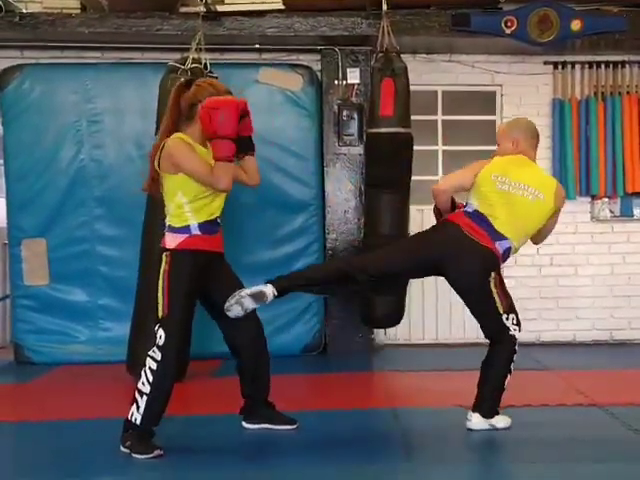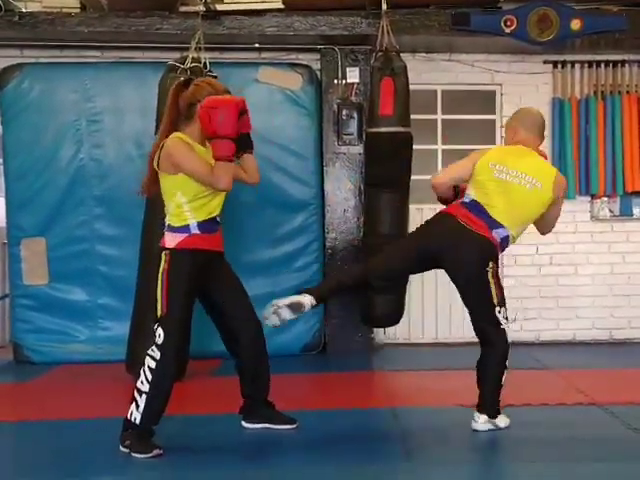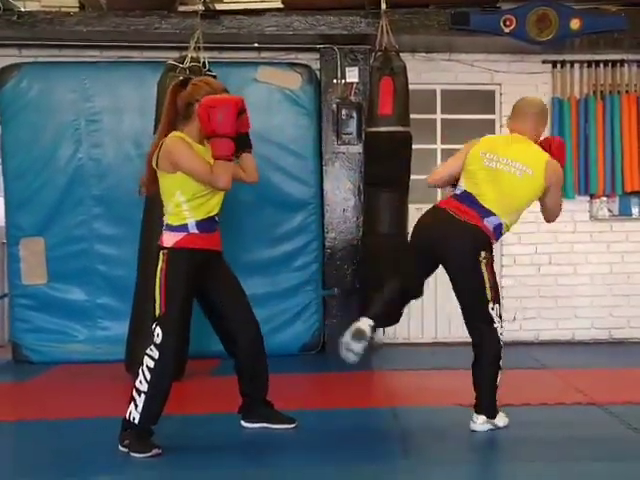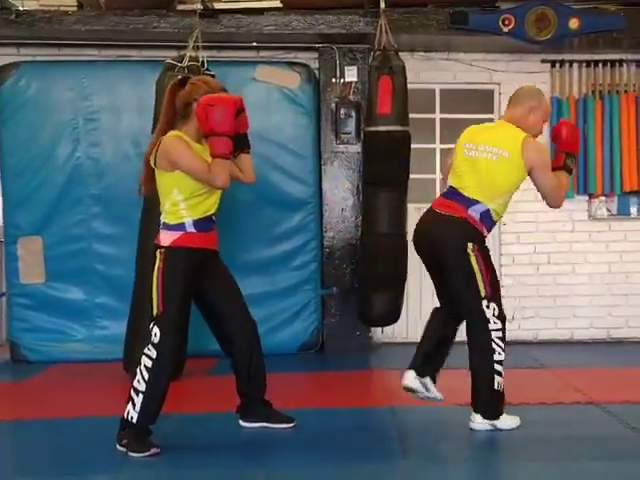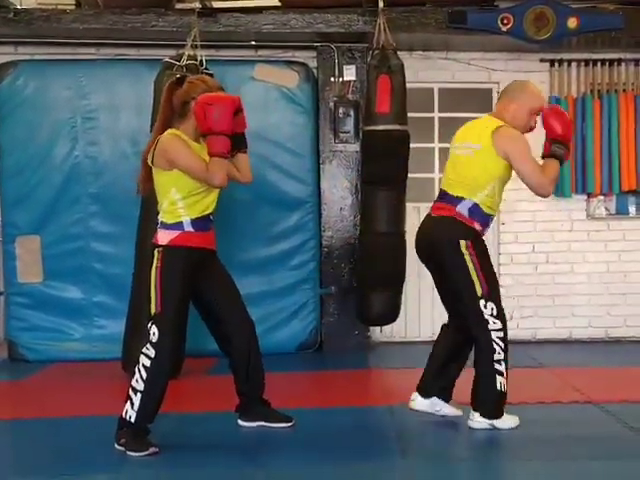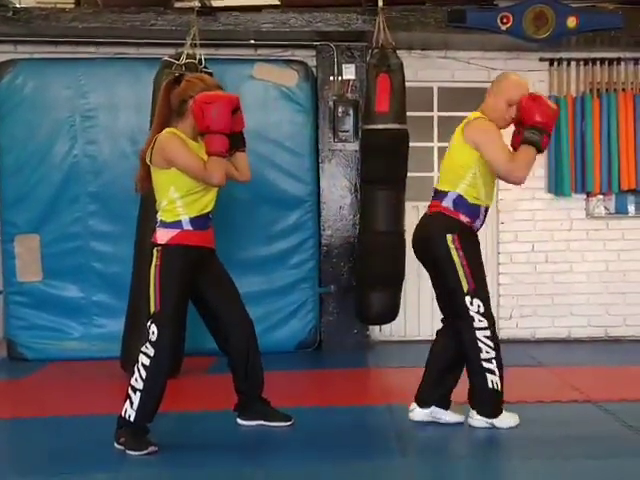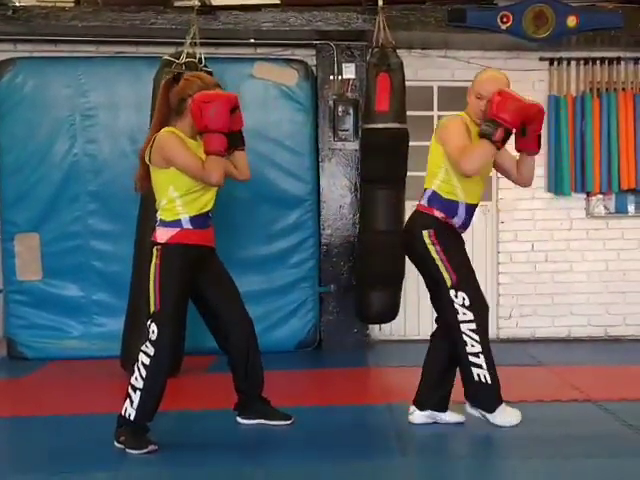
dt=0.1s
person 1, frame 1
left shoulder: (209, 148)
right shoulder: (176, 146)
left elbow: (252, 179)
right elbow: (222, 182)
left wrist: (242, 137)
right wrist: (224, 137)
left hip: (212, 254)
right hip: (183, 255)
left knee: (249, 329)
right knee: (171, 342)
left ankle: (257, 408)
right ankle: (136, 431)
person 1, frame 2
left shoulder: (207, 146)
right shoulder: (175, 146)
left elbow: (252, 176)
right elbow: (222, 182)
left wrist: (241, 135)
right wrist: (224, 136)
left hip: (211, 253)
right hip: (182, 254)
left knee: (249, 328)
right knee: (170, 341)
left ankle: (257, 408)
right ankle: (135, 430)
person 1, frame 3
left shoulder: (206, 146)
right shoulder: (174, 145)
left elbow: (250, 175)
right elbow: (221, 181)
left wrist: (239, 134)
right wrist: (223, 135)
left hip: (210, 252)
right hip: (180, 254)
left knee: (246, 328)
right knee: (168, 341)
left ankle: (255, 407)
right ankle: (134, 430)
person 1, frame 4
left shoulder: (204, 145)
right shoulder: (172, 143)
left elbow: (247, 176)
right elbow: (219, 179)
left wrist: (238, 134)
right wrist: (221, 134)
left hip: (207, 252)
right hip: (178, 253)
left knee: (243, 328)
right knee: (166, 340)
left ankle: (253, 407)
right ankle: (132, 429)
person 1, frame 5
left shoulder: (201, 144)
right shoulder: (170, 142)
left elbow: (244, 175)
right elbow: (217, 178)
left wrist: (235, 133)
right wrist: (219, 133)
left hip: (204, 251)
right hip: (175, 252)
left knee: (240, 327)
right knee: (164, 339)
left ankle: (252, 406)
right ankle: (130, 429)
person 1, frame 6
left shoulder: (200, 143)
right shoulder: (168, 141)
left elbow: (242, 174)
right elbow: (215, 178)
left wrist: (234, 132)
right wrist: (217, 131)
left hip: (203, 250)
right hip: (174, 250)
left knee: (239, 326)
right knee: (163, 338)
left ankle: (251, 405)
right ankle: (129, 428)
person 1, frame 7
left shoulder: (199, 142)
right shoulder: (166, 140)
left elbow: (242, 173)
right elbow: (213, 177)
left wrist: (232, 131)
right wrist: (215, 131)
left hip: (203, 249)
right hip: (174, 249)
left knee: (239, 324)
right knee: (163, 337)
left ankle: (251, 404)
right ankle: (130, 426)
person 2, frame 1
left shoulder: (488, 165)
right shoulder: (555, 191)
left elbow: (441, 189)
right elbow: (538, 237)
left hip: (441, 240)
right hip: (478, 260)
left knee: (354, 268)
right knee: (504, 337)
left ankle: (272, 288)
right ankle: (485, 413)
person 2, frame 2
left shoulder: (486, 156)
right shoulder: (556, 181)
left elbow: (439, 183)
right elbow: (545, 227)
left hip: (434, 231)
right hip: (475, 252)
left knee: (367, 271)
right knee: (494, 334)
left ankle: (307, 298)
right ankle: (489, 413)
person 2, frame 3
left shoulder: (480, 144)
right shoulder: (548, 166)
left elbow: (434, 179)
right elbow: (550, 215)
left hip: (435, 222)
right hip: (470, 240)
left knee: (405, 281)
right knee: (485, 328)
left ankle: (367, 321)
right ankle: (485, 413)
person 2, frame 4
left shoulder: (471, 133)
right shoulder: (528, 146)
right elbow: (555, 199)
right wrist: (567, 161)
left hip: (430, 225)
right hip: (461, 234)
left knee: (453, 307)
right knee: (487, 321)
left ankle: (419, 373)
right ankle: (487, 413)
person 2, frame 5
left shoulder: (468, 131)
right shoulder: (507, 135)
right elbow: (543, 187)
right wrist: (558, 147)
left hip: (433, 230)
right hip: (457, 234)
left knee: (462, 318)
right knee: (487, 320)
left ankle: (430, 393)
right ankle: (487, 412)
person 2, frame 6
left shoulder: (492, 130)
right shoulder: (477, 125)
left elbow: (519, 167)
right elbow: (514, 173)
left wrist: (535, 136)
right wrist: (532, 134)
left hip: (442, 231)
right hip: (447, 231)
left knee: (461, 319)
right knee: (478, 319)
left ankle: (429, 402)
right ankle: (488, 411)
person 2, frame 7
left shoulder: (484, 131)
right shoulder: (452, 126)
left elbow: (523, 179)
right elbow: (468, 167)
left wrist: (528, 138)
right wrist: (496, 129)
left hip: (438, 231)
right hip: (430, 229)
left knee: (453, 318)
right knee: (469, 309)
left ankle: (428, 405)
right ankle: (486, 402)
